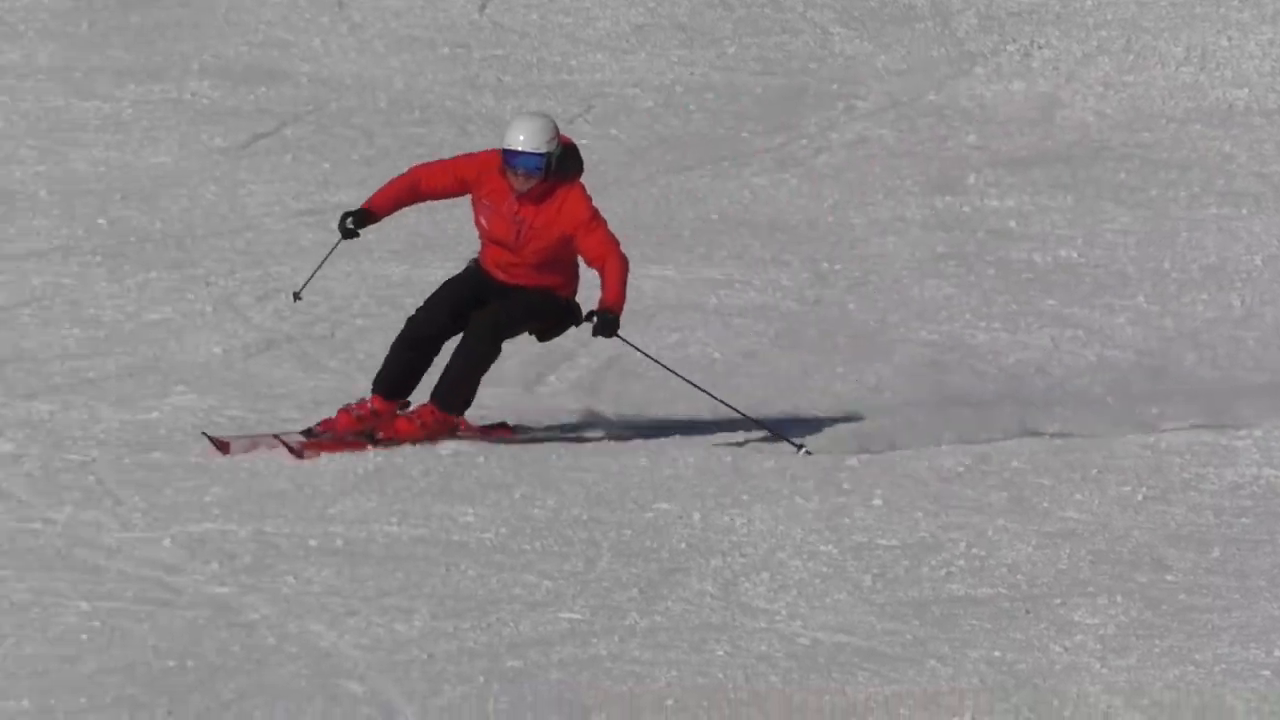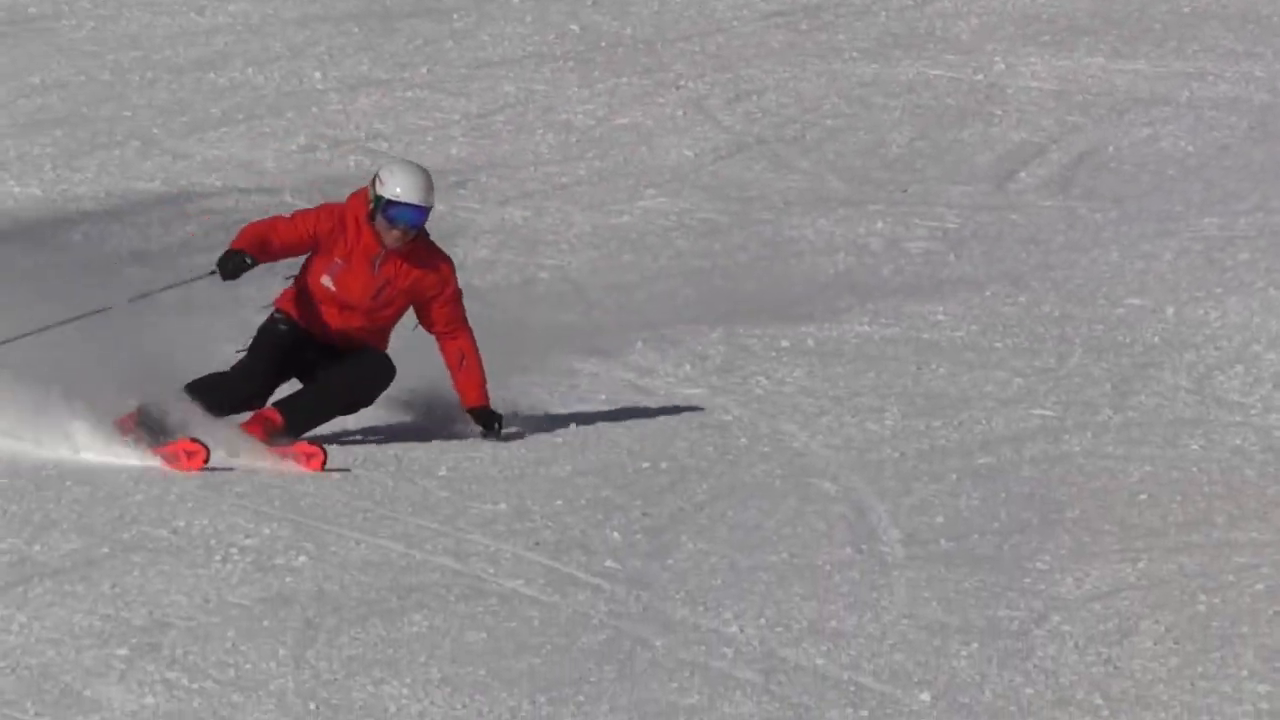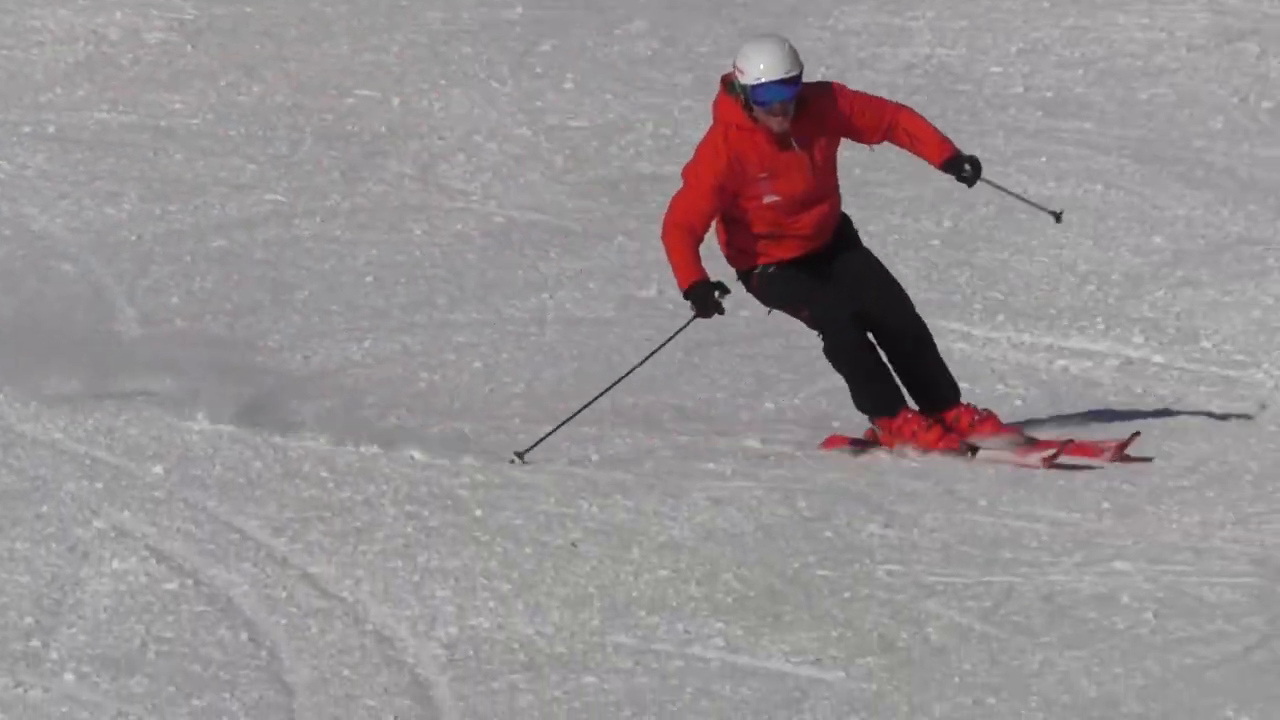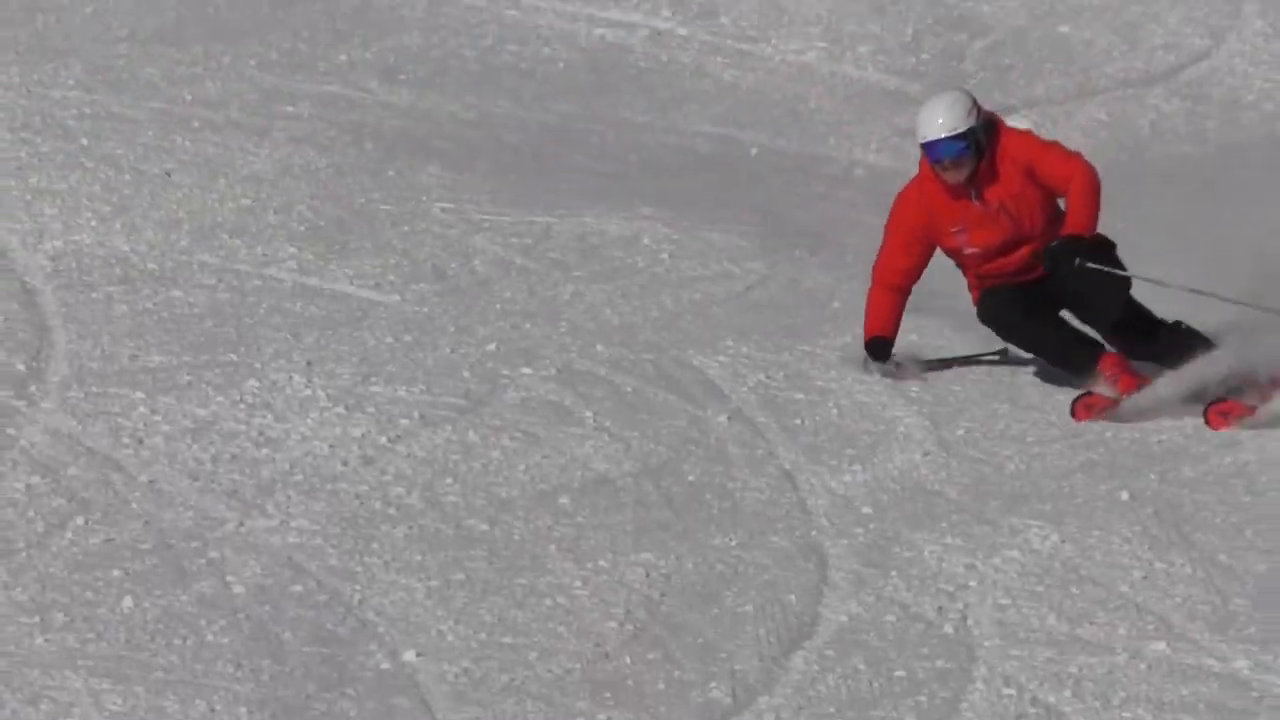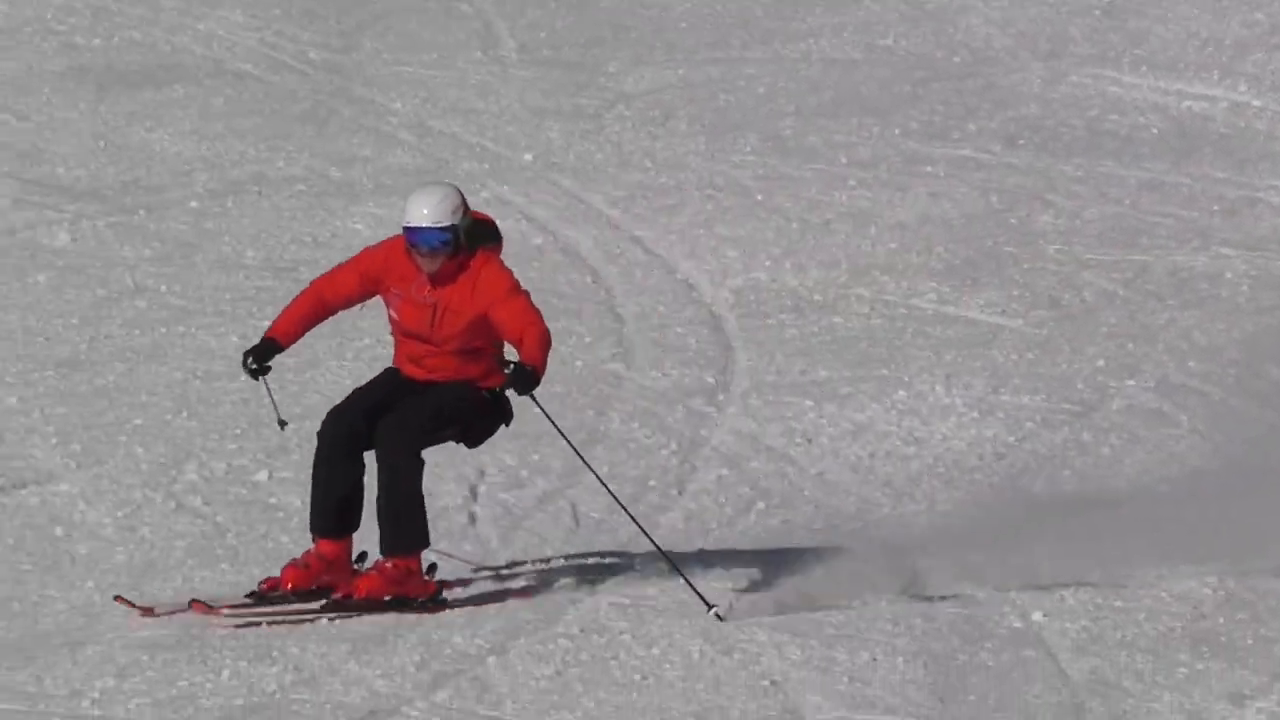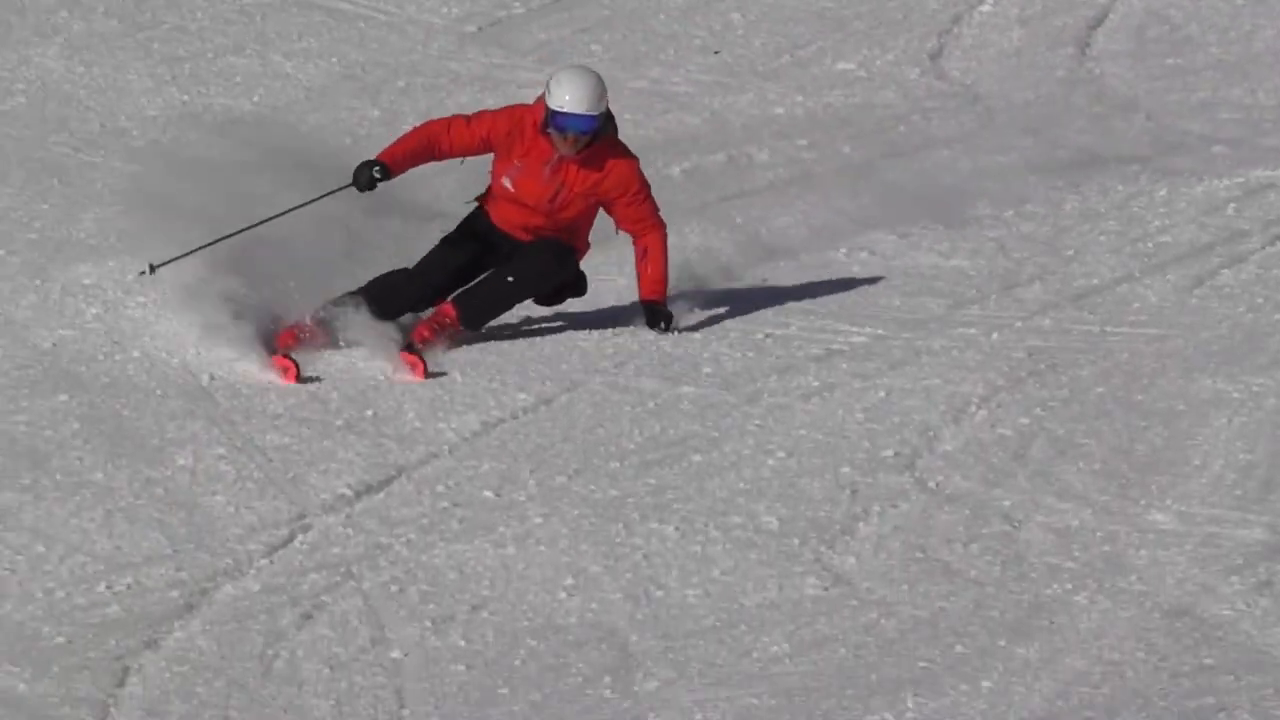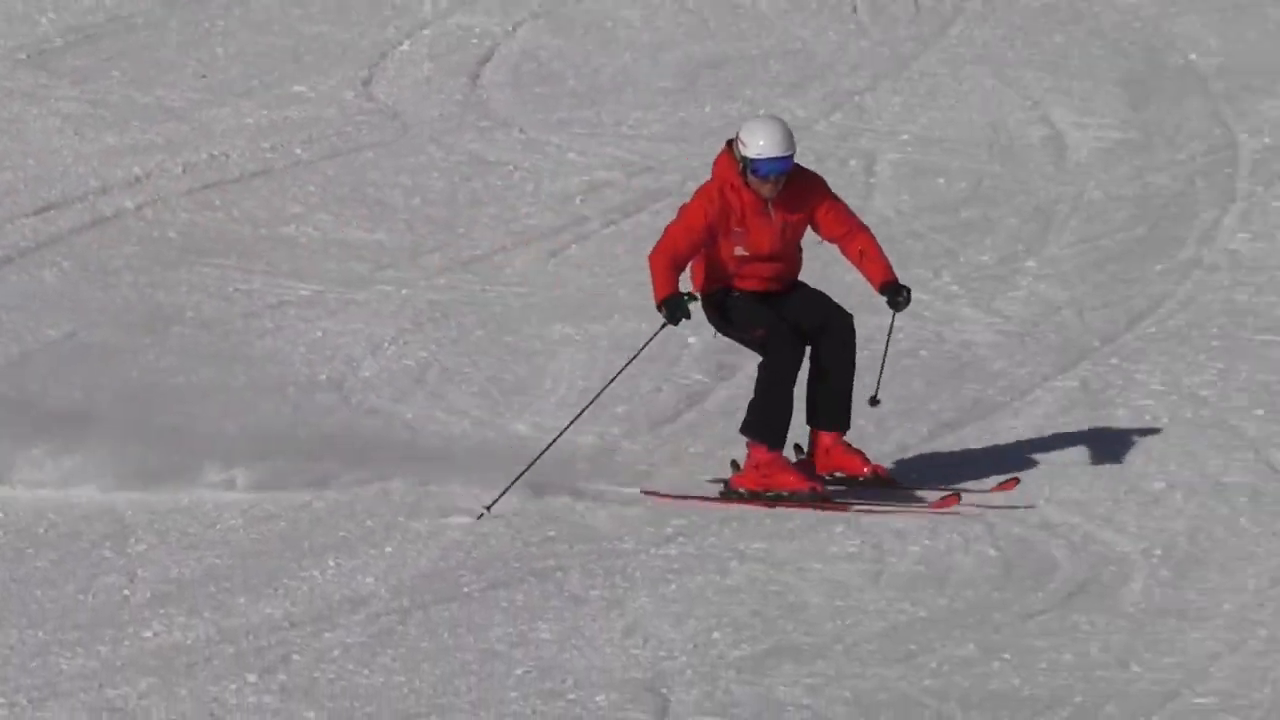
dt=0.7s
person 1, frame 1
left shoulder: (571, 202)
right shoulder: (485, 168)
left elbow: (612, 258)
right elbow: (423, 179)
left wrist: (610, 309)
right wrist: (368, 212)
left hip: (543, 296)
right hip: (491, 275)
left knee: (485, 328)
right knee: (427, 322)
left ankle: (440, 415)
right ankle: (379, 406)
person 1, frame 2
left shoulder: (431, 269)
right shoulder: (335, 221)
left elbow: (452, 333)
right elbow: (263, 234)
left wrist: (477, 403)
right wrist: (238, 253)
left hip: (348, 353)
right hip: (293, 327)
left knee: (378, 371)
right knee: (252, 380)
left ankle: (267, 426)
person 1, frame 3
left shoulder: (825, 103)
right shoulder: (723, 147)
left elbow: (893, 118)
right elbow: (679, 225)
left wrist: (948, 156)
right wrist: (694, 284)
left hip: (829, 242)
right hip: (771, 265)
left knee: (898, 318)
right knee: (841, 318)
left ankle: (950, 414)
right ankle: (893, 422)
person 1, frame 4
left shoulder: (1017, 149)
right shoulder: (918, 203)
left elbow: (1080, 176)
right elbow: (892, 277)
left wrist: (1076, 236)
right wrist: (878, 340)
left hip: (1068, 267)
right hip: (1005, 290)
left knee: (1119, 318)
right knee: (997, 312)
right ankle: (1110, 370)
person 1, frame 5
left shoulder: (486, 272)
right shoulder: (391, 257)
left elbow: (530, 328)
right elbow: (326, 291)
left wrist: (529, 369)
right wrist: (272, 342)
left hip: (468, 390)
right hip: (409, 378)
left knee: (394, 435)
right knee: (338, 430)
left ankle: (401, 567)
right ankle: (329, 557)
person 1, frame 6
left shoulder: (615, 168)
right shoulder: (516, 125)
left elbow: (649, 230)
right elbow: (442, 134)
left wrist: (654, 298)
right wrist: (388, 161)
left hip: (548, 247)
right hip: (492, 226)
left knee: (549, 265)
right knee: (428, 280)
left ankle: (448, 320)
person 1, frame 7
left shoulder: (805, 186)
right shoulder: (716, 196)
left elbow: (850, 231)
right elbow: (667, 251)
left wrist: (887, 281)
right wrist: (667, 297)
left hip: (782, 290)
right hip: (730, 296)
left knee: (839, 326)
right knee: (786, 346)
left ankle: (828, 446)
right ankle: (762, 460)
